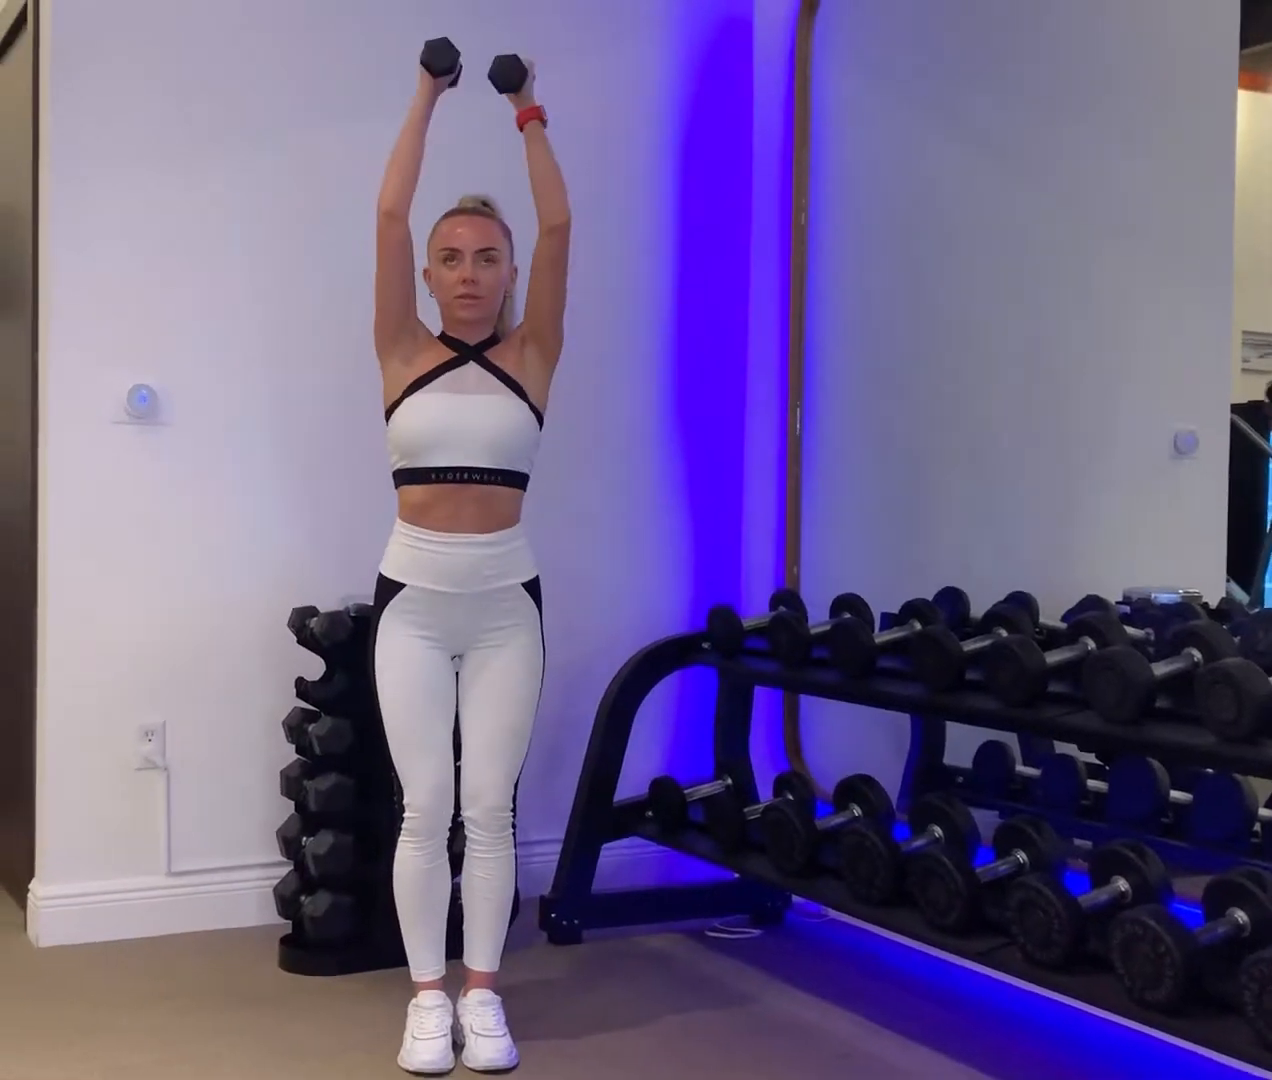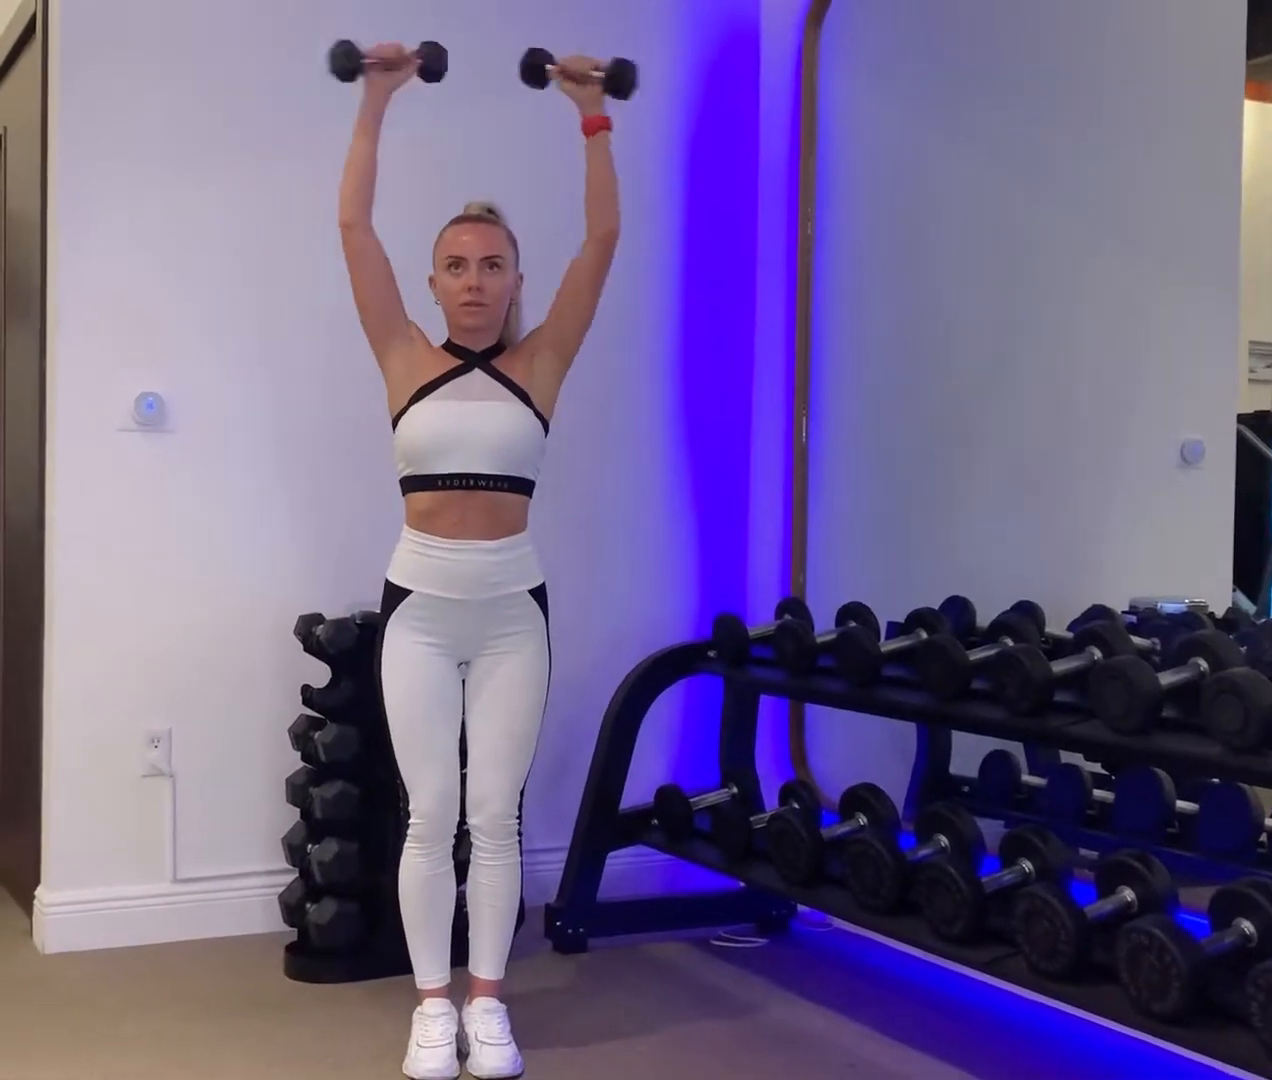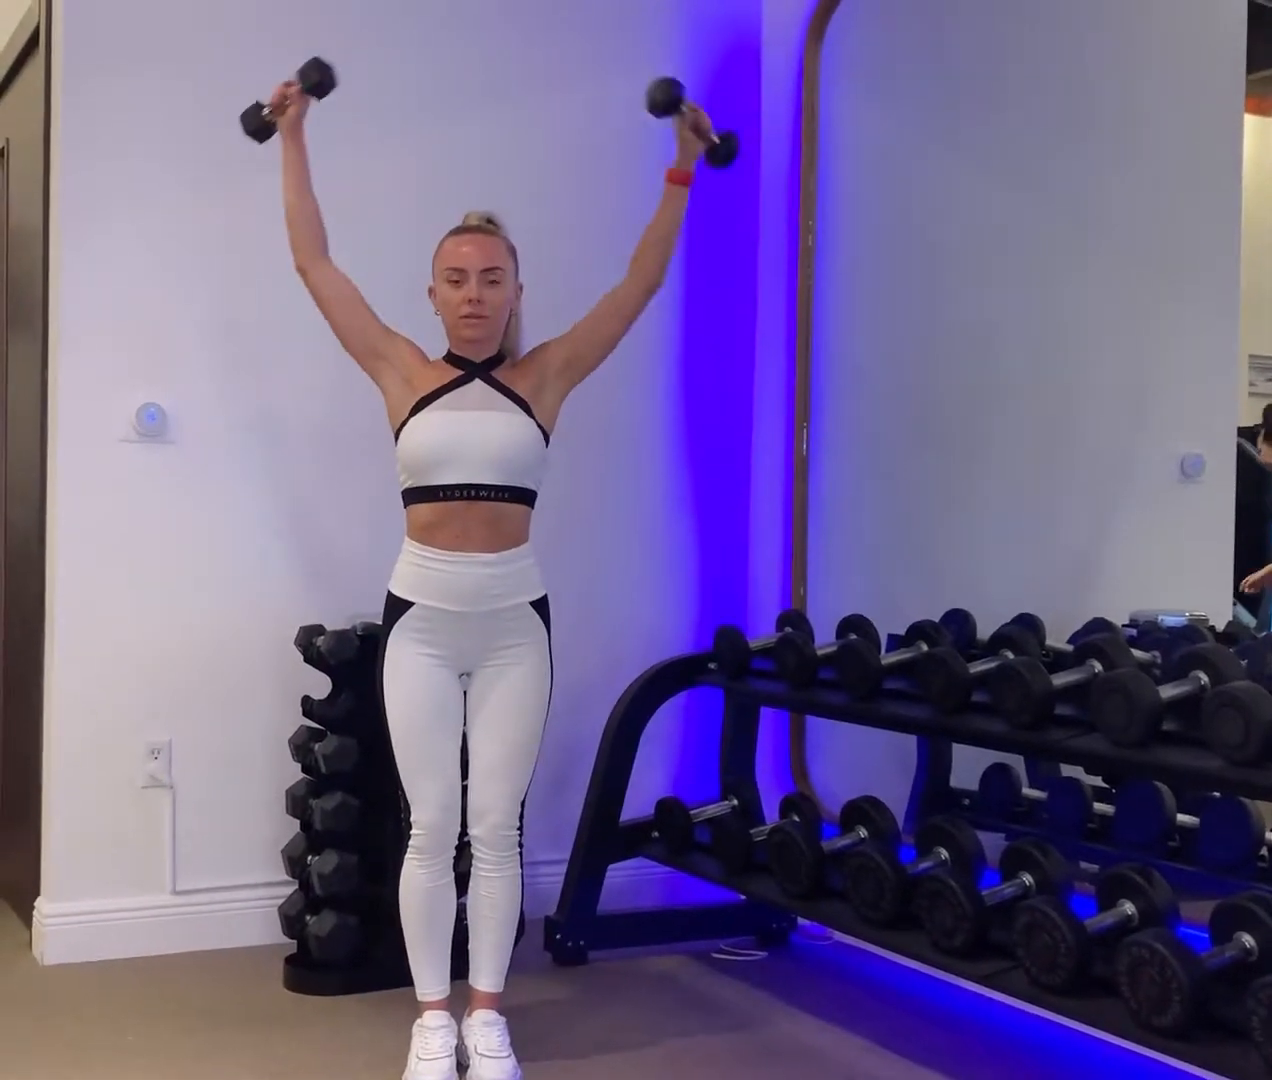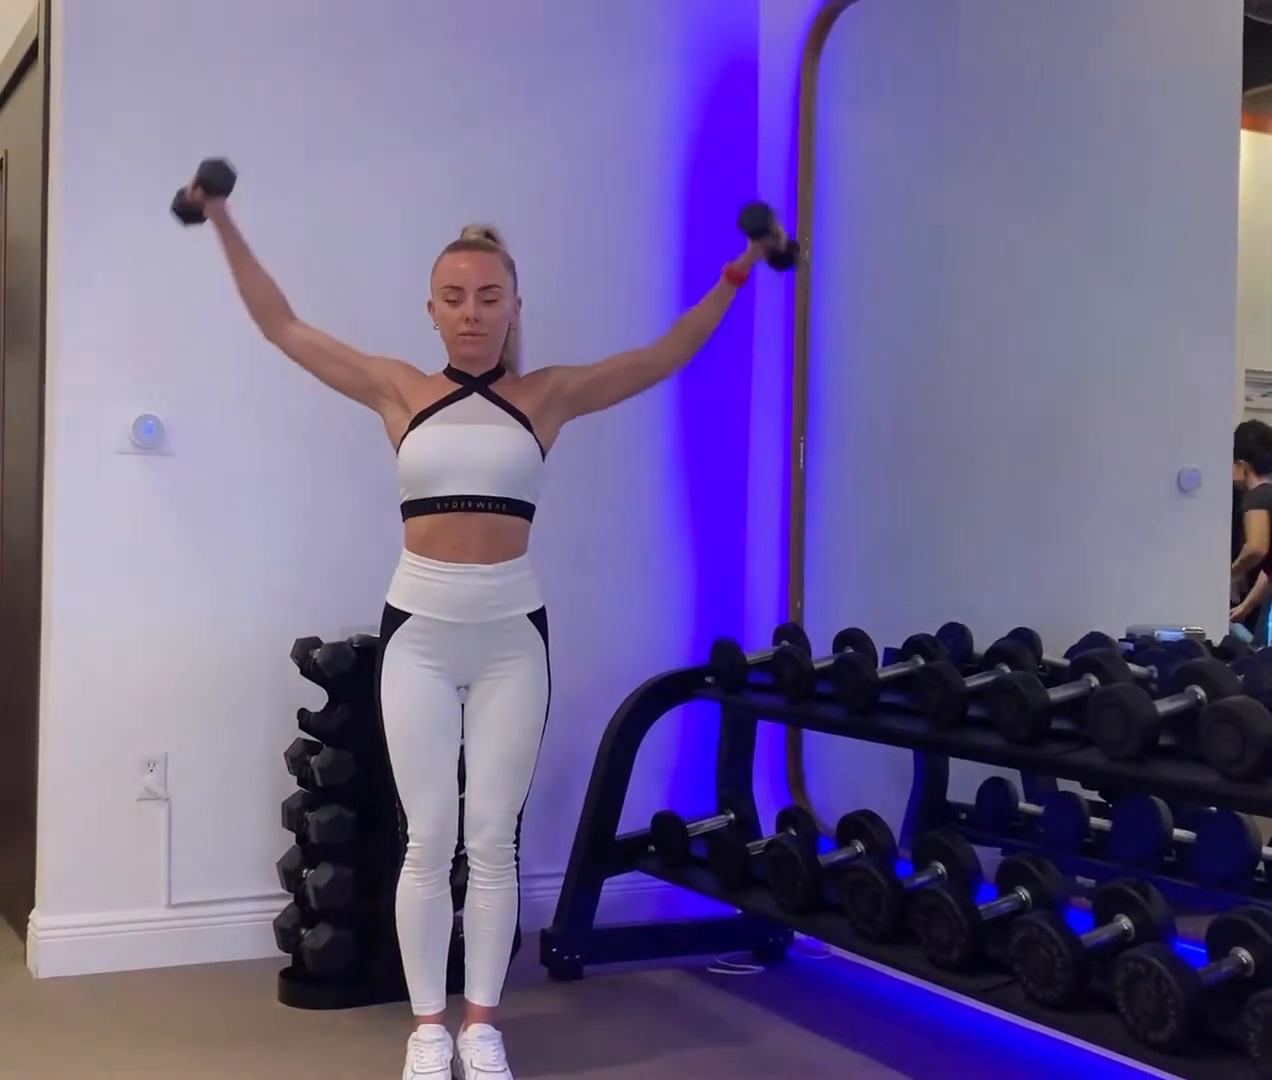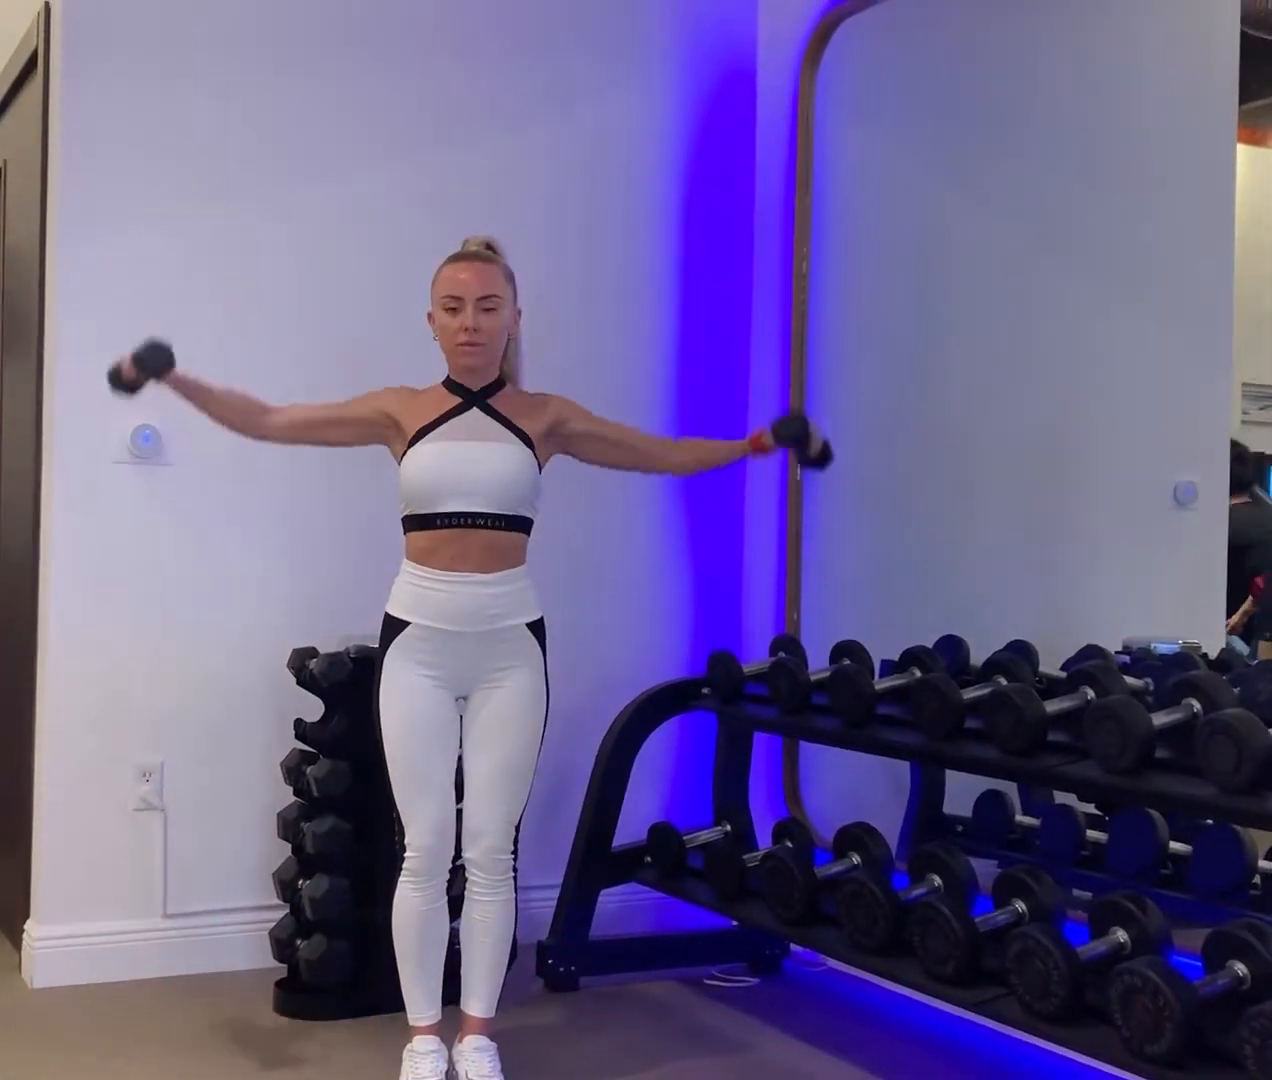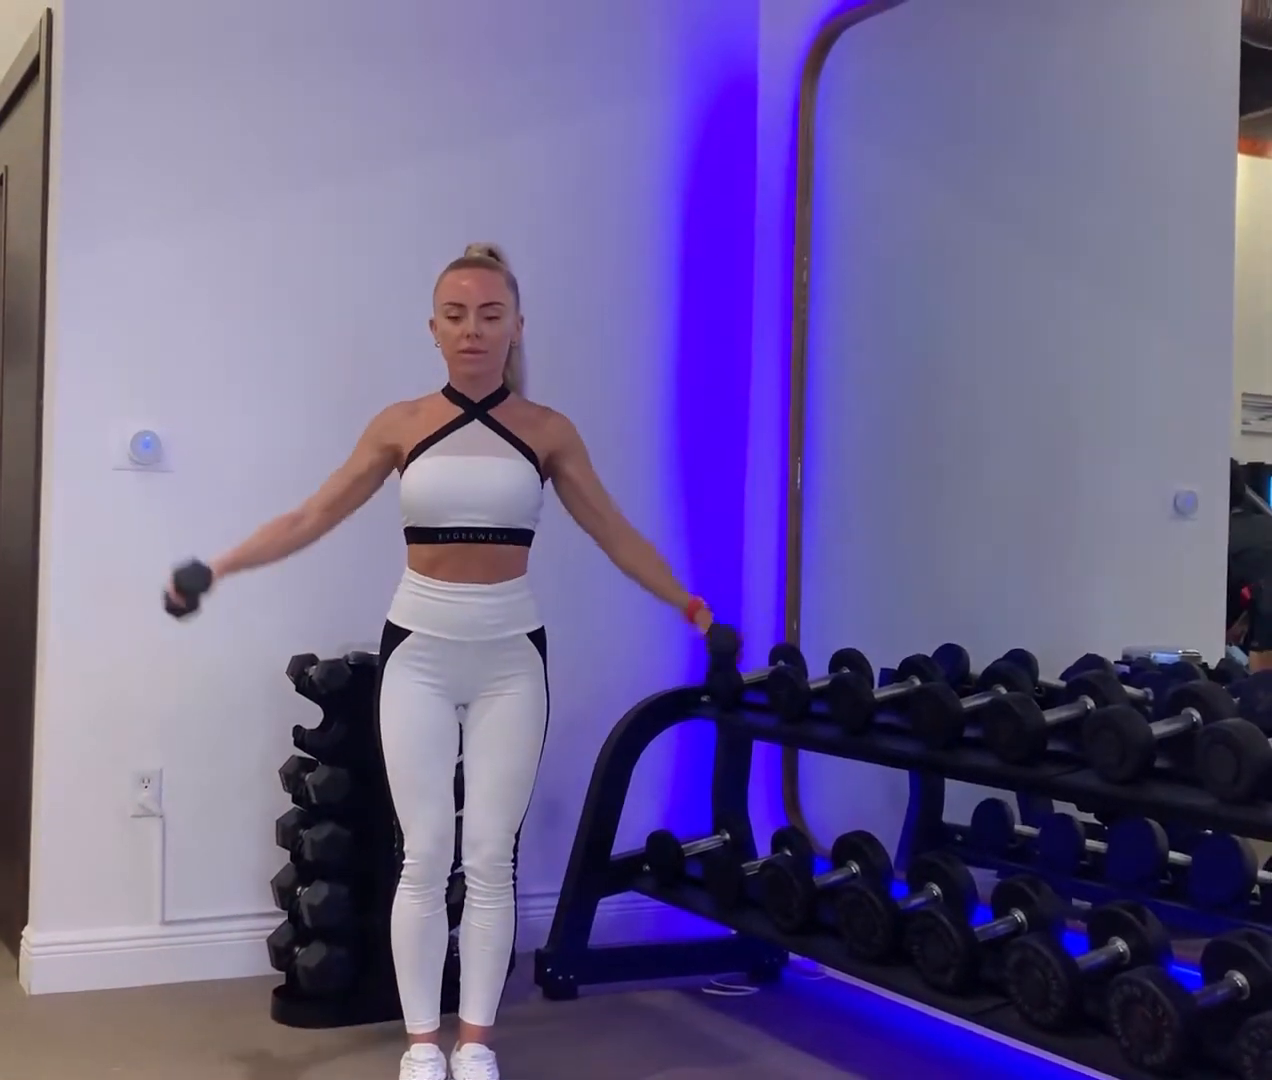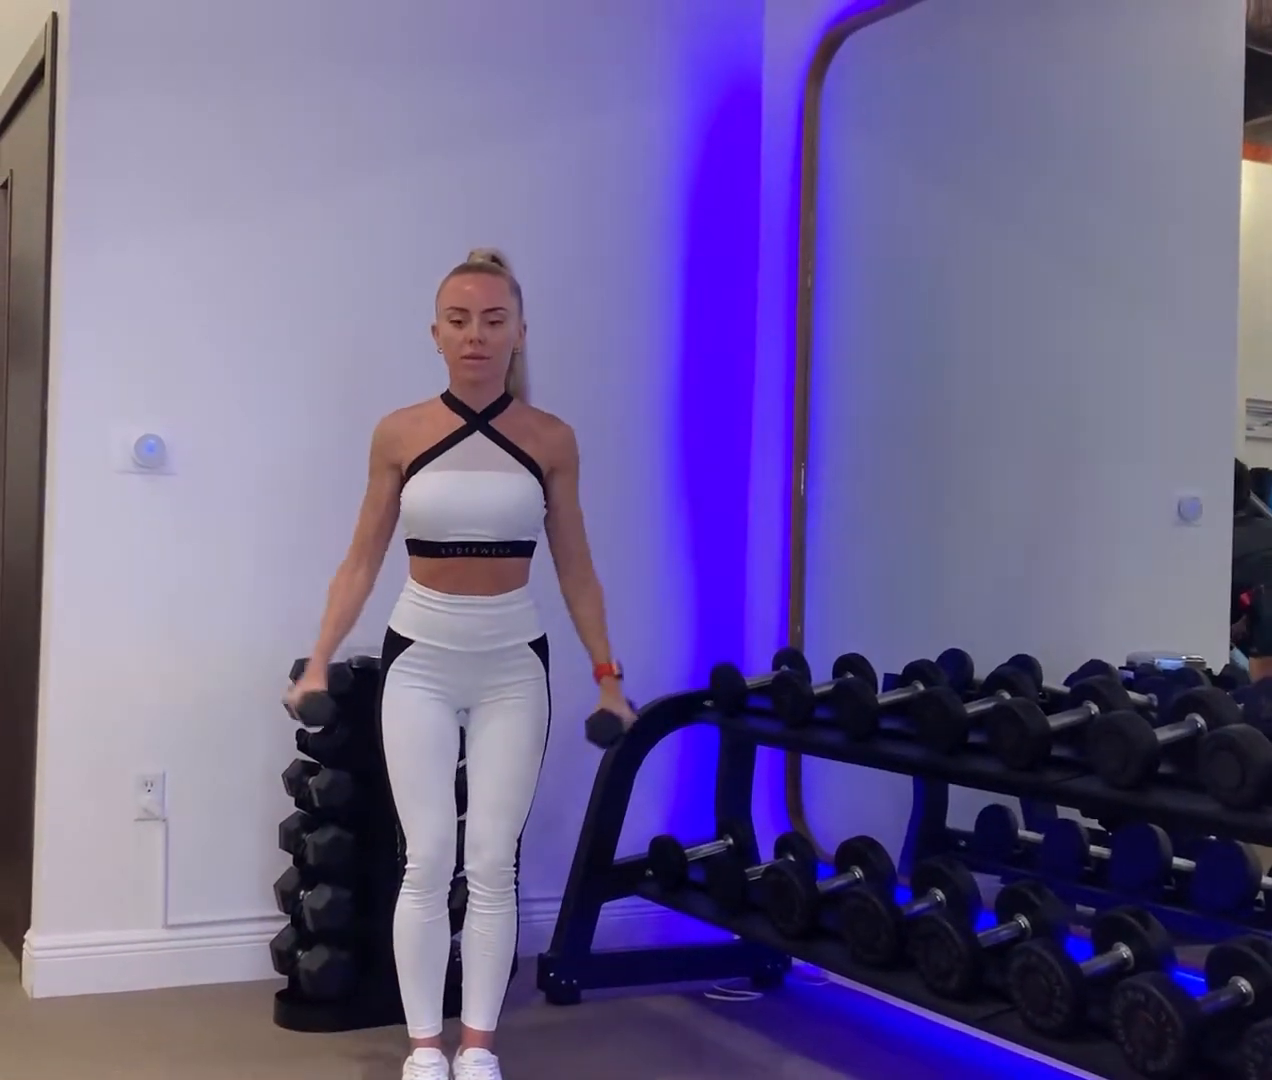
dt=0.3s
person 1, frame 1
left shoulder: (530, 360)
right shoulder: (404, 356)
left elbow: (557, 228)
right elbow: (388, 216)
left wrist: (526, 113)
right wrist: (426, 98)
left hip: (505, 603)
right hip: (413, 598)
left knee: (490, 808)
right knee: (426, 809)
left ankle: (482, 994)
right ankle: (427, 994)
person 1, frame 2
left shoulder: (539, 365)
right shoulder: (406, 360)
left elbow: (603, 237)
right elbow: (353, 226)
left wrist: (589, 111)
right wrist: (377, 96)
left hip: (511, 608)
right hip: (420, 605)
left knee: (495, 815)
right knee: (431, 815)
person 1, frame 3
left shoulder: (544, 377)
right shoulder: (401, 373)
left elbow: (642, 282)
right elbow: (314, 265)
left wrist: (683, 168)
right wrist: (291, 142)
left hip: (512, 624)
right hip: (421, 621)
left knee: (496, 828)
right knee: (432, 827)
person 1, frame 4
left shoulder: (544, 395)
right shoulder: (399, 389)
left elbow: (669, 355)
right elbow: (282, 327)
left wrist: (737, 272)
right wrist: (223, 221)
left hip: (511, 634)
right hip: (419, 631)
left knee: (493, 840)
right knee: (428, 839)
person 1, frame 5
left shoulder: (545, 415)
right shoulder: (400, 408)
left elbow: (660, 454)
right elbow: (267, 422)
left wrist: (755, 446)
right wrist: (175, 381)
left hip: (509, 644)
right hip: (419, 640)
left knee: (491, 851)
right knee: (426, 848)
person 1, frame 6
left shoulder: (547, 430)
right shoulder: (399, 424)
left elbow: (617, 535)
right elbow: (312, 517)
left wrist: (694, 606)
right wrist: (221, 565)
left hip: (510, 655)
right hip: (419, 650)
left knee: (490, 858)
right knee: (425, 855)
person 1, frame 7
left shoulder: (552, 439)
right shoulder: (398, 433)
left elbow: (574, 564)
right elbow: (364, 557)
left wrist: (606, 671)
right wrist: (320, 660)
left hip: (514, 666)
right hip: (419, 661)
left knee: (493, 865)
right knee: (427, 862)
